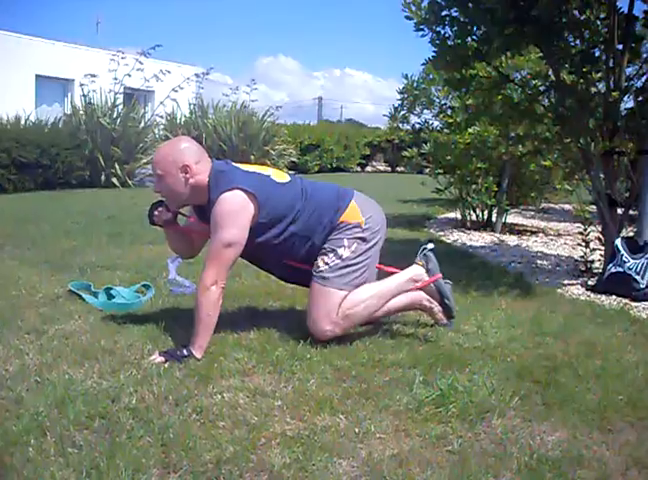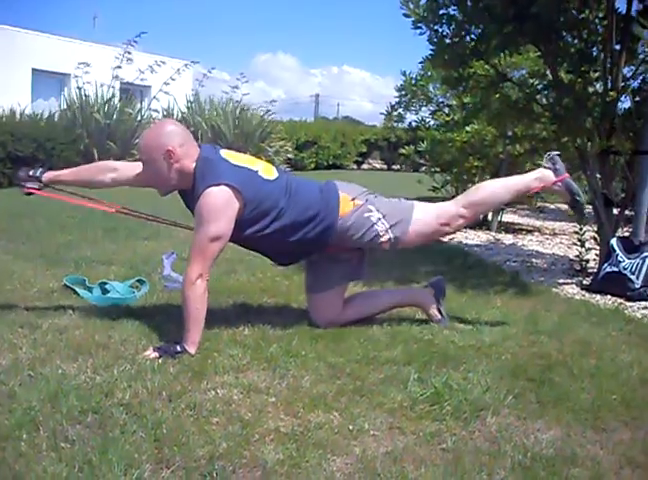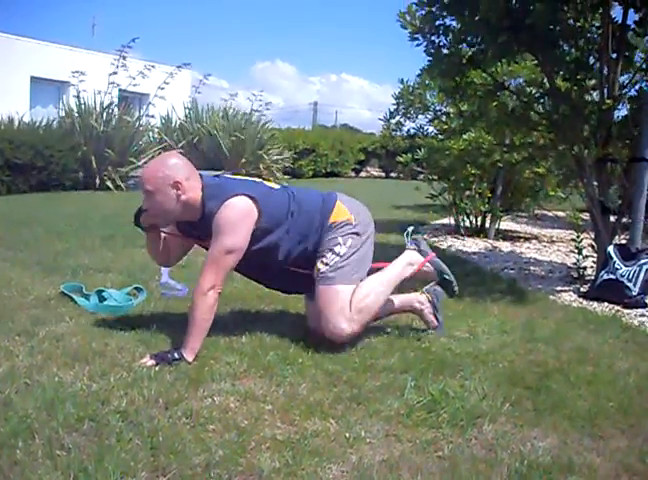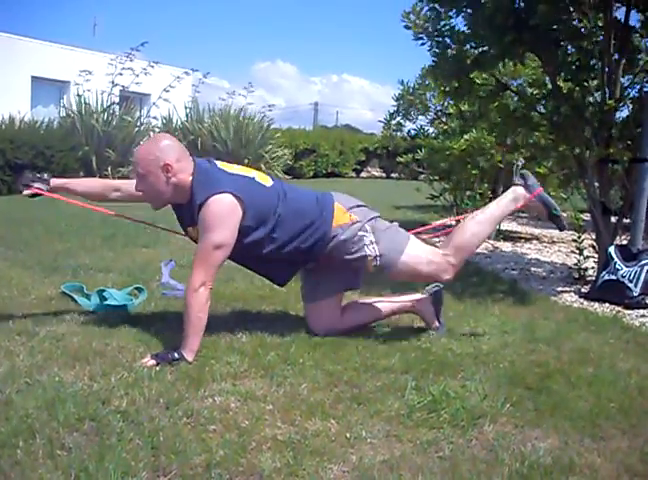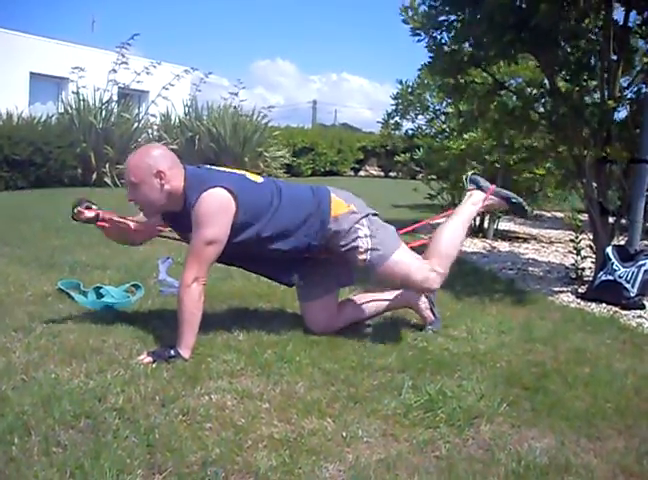
dt=0.7s
person 1, frame 1
left shoulder: (230, 200)
right shoulder: (208, 192)
left elbow: (212, 283)
right elbow: (188, 249)
left wrist: (194, 350)
right wrist: (167, 223)
left hip: (353, 220)
right hip: (343, 220)
left knee: (324, 326)
right knee: (344, 313)
left ankle: (415, 275)
right ankle: (423, 298)
person 1, frame 2
left shoulder: (215, 193)
right shoulder: (193, 161)
left elbow: (196, 277)
right elbow: (113, 171)
left wrist: (188, 345)
right wrist: (46, 177)
left hip: (346, 215)
right hip: (329, 227)
left knee: (453, 213)
right knee: (326, 317)
left ankle: (545, 177)
right ankle: (421, 295)
person 1, frame 3
left shoulder: (232, 209)
right shoulder: (188, 210)
left elbow: (209, 288)
right elbow: (165, 259)
left wrist: (185, 353)
right wrist: (149, 227)
left hip: (342, 220)
right hip: (322, 230)
left knee: (340, 327)
right knee: (321, 324)
left ankle: (410, 261)
right ankle: (420, 300)
person 1, frame 4
left shoulder: (217, 202)
right shoulder: (181, 180)
left elbow: (200, 285)
right elbow: (113, 189)
left wrist: (186, 352)
right wrist: (53, 183)
left hip: (341, 225)
right hip: (324, 237)
left knee: (441, 265)
right knee: (323, 324)
left ankle: (520, 193)
right ankle: (418, 303)
person 1, frame 5
left shoulder: (210, 200)
right shoulder: (170, 199)
left elbow: (193, 281)
right elbow: (134, 234)
left wrist: (182, 350)
right wrist: (101, 221)
left hip: (336, 219)
right hip: (317, 242)
left knee: (428, 274)
right knee: (321, 323)
left ankle: (477, 197)
right ankle: (411, 301)
